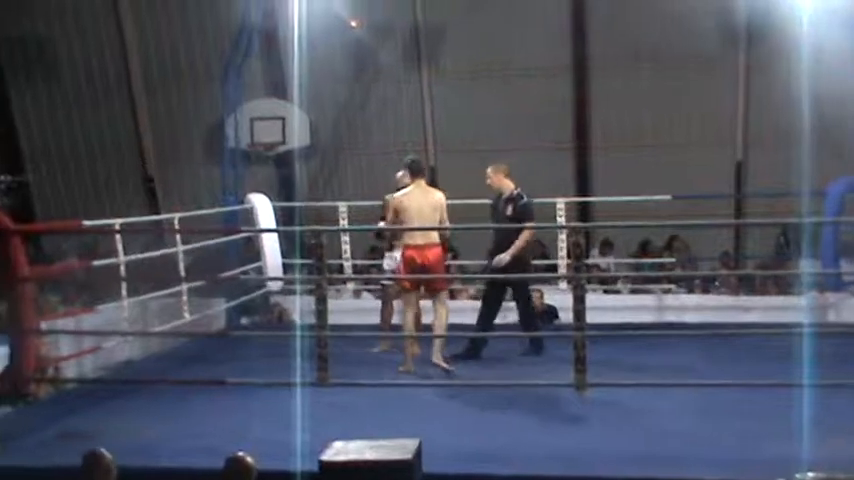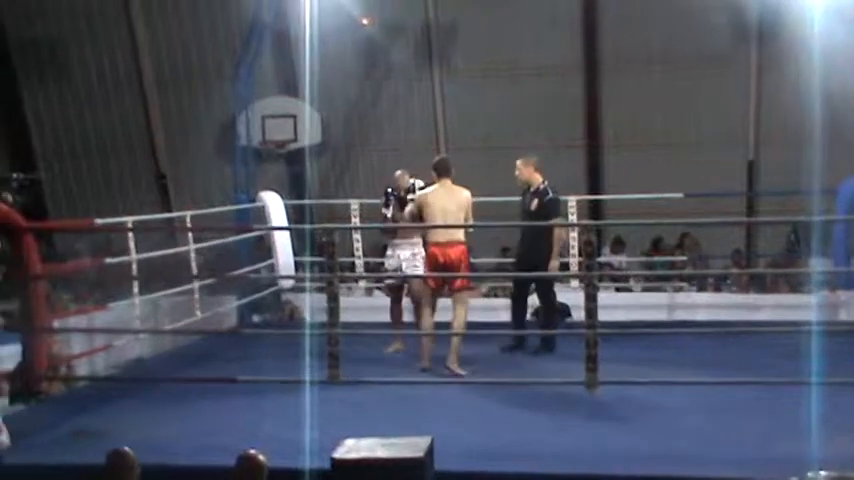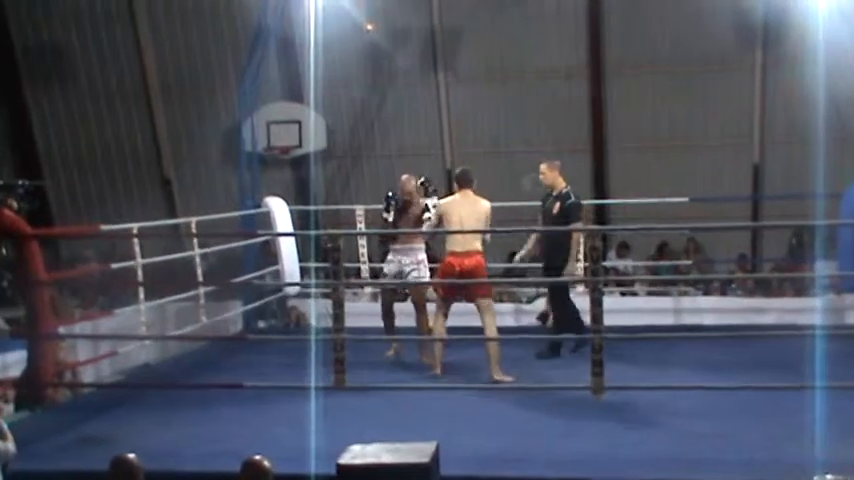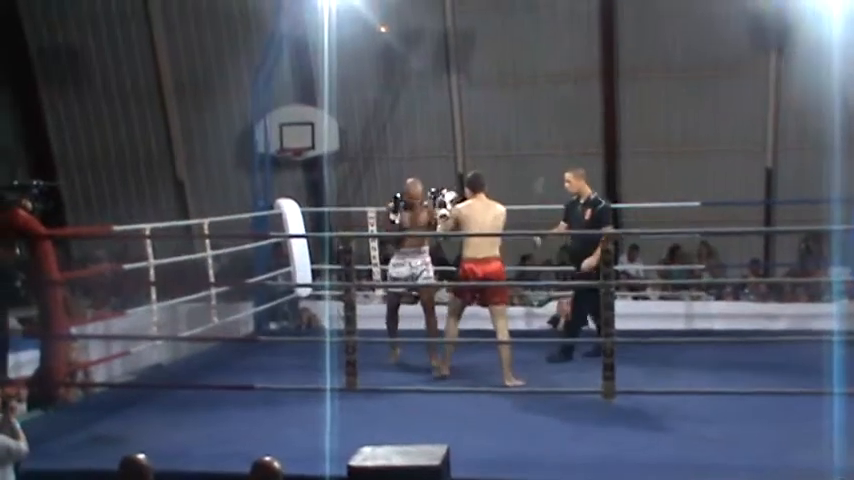
dt=0.3s
person 1, frame 1
left shoulder: (397, 198)
right shoulder: (438, 196)
left elbow: (389, 226)
right elbow: (445, 230)
left hip: (410, 253)
right hip: (433, 252)
left knee: (409, 309)
right knee: (441, 305)
left ankle: (408, 362)
right ankle: (437, 354)
person 1, frame 2
left shoulder: (424, 195)
right shoulder: (465, 194)
left elbow: (409, 217)
left hip: (435, 252)
right hip: (457, 251)
left knee: (428, 306)
right knee: (460, 307)
left ankle: (425, 358)
right ankle: (453, 359)
person 1, frame 3
left shoulder: (444, 204)
right shoulder: (485, 205)
left elbow: (427, 229)
left wrist: (431, 218)
left hip: (451, 261)
right hip: (475, 260)
left knee: (440, 314)
right knee: (488, 317)
left ankle: (437, 366)
right ankle: (496, 370)
person 1, frame 4
left shoulder: (459, 210)
right shoulder: (500, 210)
left elbow: (441, 231)
left wrist: (444, 216)
left hip: (469, 267)
right hip: (494, 267)
left knee: (453, 318)
right knee: (500, 323)
left ankle: (444, 367)
right ankle: (508, 376)
person 2, frame 1
left shoulder: (522, 202)
right shoulder: (497, 201)
left elbow: (528, 231)
left wrist: (509, 254)
left hip: (516, 262)
right hip: (497, 260)
left knee: (524, 303)
right knee: (489, 304)
left ankle: (536, 343)
right ankle: (474, 348)
person 2, frame 2
left shoulder: (548, 197)
right shoulder: (527, 193)
left elbow: (557, 228)
left wrist: (555, 258)
left hip: (542, 256)
right hip: (524, 255)
left knee: (546, 298)
right knee: (517, 294)
left ankle: (548, 341)
right ankle: (519, 339)
person 2, frame 3
left shoulder: (570, 200)
right shoulder: (548, 198)
left elbow: (576, 233)
left wrist: (571, 262)
right wrist: (526, 249)
left hip: (560, 260)
right hip: (549, 259)
left knee: (559, 300)
right knee: (560, 299)
left ankle: (554, 346)
right ankle: (580, 331)
person 2, frame 4
left shoulder: (600, 206)
right shoulder: (571, 205)
left elbow: (607, 236)
right elbow: (562, 229)
left wrist: (595, 258)
left hip: (591, 265)
right hip: (580, 262)
left knee: (578, 305)
right knee: (594, 304)
left ankle: (566, 350)
person 3, frame 1
right shoulder: (388, 201)
right elbow: (384, 237)
right wrist: (382, 229)
right hip: (392, 253)
right knee: (387, 298)
left ankle: (415, 342)
right ankle: (385, 340)
person 3, frame 2
right shoulder: (390, 200)
right elbow: (386, 228)
right wrist: (387, 208)
left hip: (414, 251)
right hip: (393, 252)
left knee: (416, 297)
right knee: (394, 299)
right ankle: (398, 341)
person 3, frame 3
left shoulder: (422, 204)
right shoulder: (393, 204)
right elbow: (388, 234)
left wrist: (427, 205)
right wrist: (387, 213)
left hip: (416, 257)
right hip: (394, 257)
left knee: (419, 304)
right knee: (386, 304)
left ankle: (424, 349)
right ankle: (393, 343)
person 3, frame 4
left shoulder: (428, 208)
right shoulder: (393, 208)
left elbow: (438, 230)
left wrist: (434, 209)
right wrist: (396, 214)
left hip: (422, 260)
right hip: (400, 261)
left knee: (429, 308)
right knee: (392, 309)
left ankle: (433, 353)
right ankle: (394, 348)
